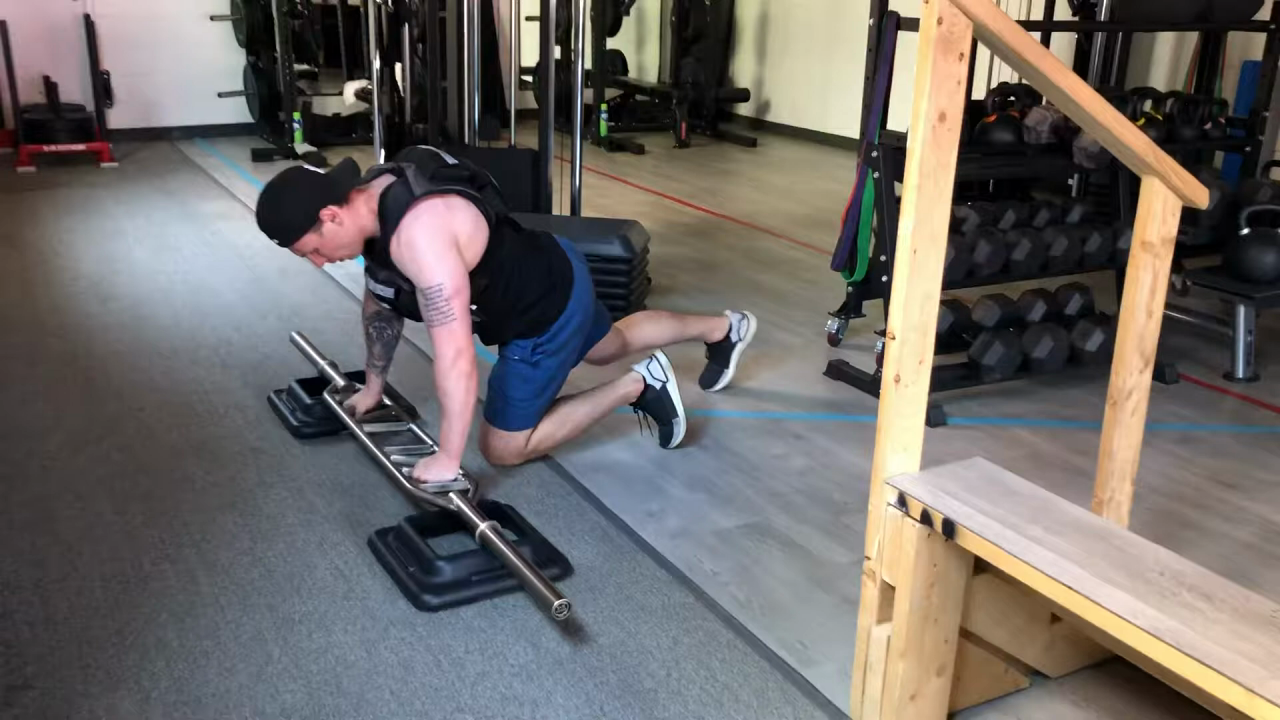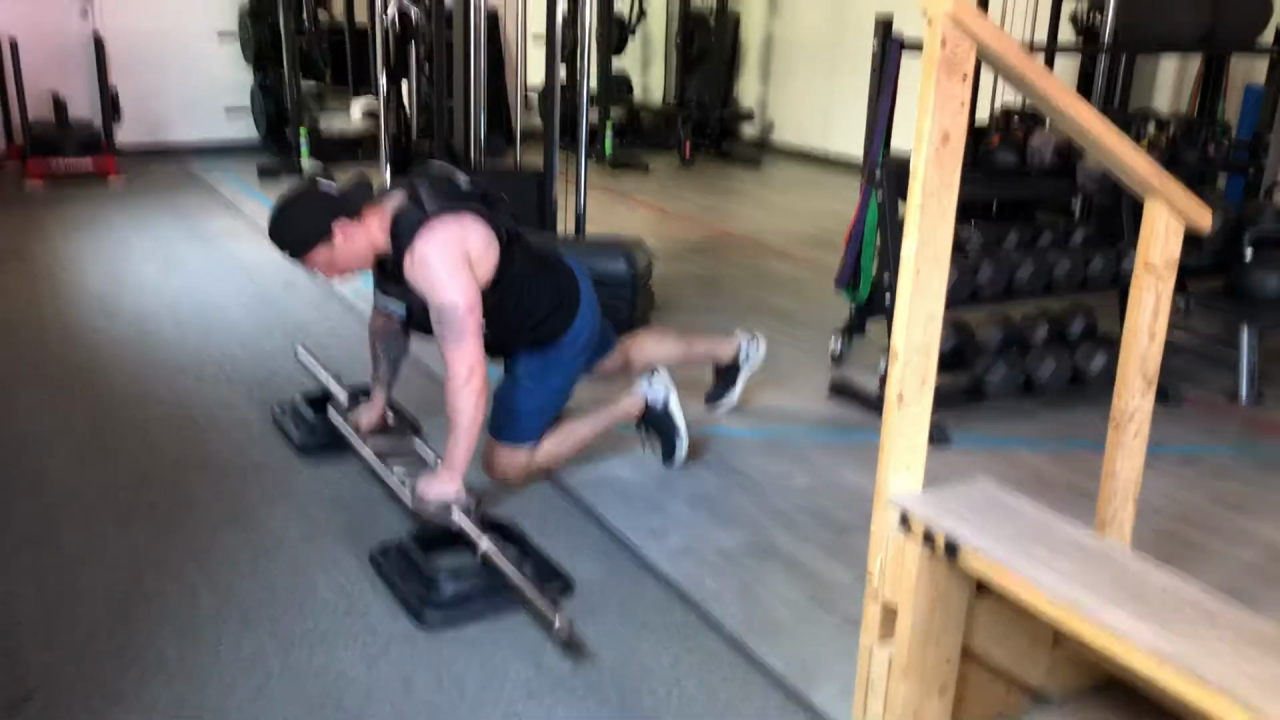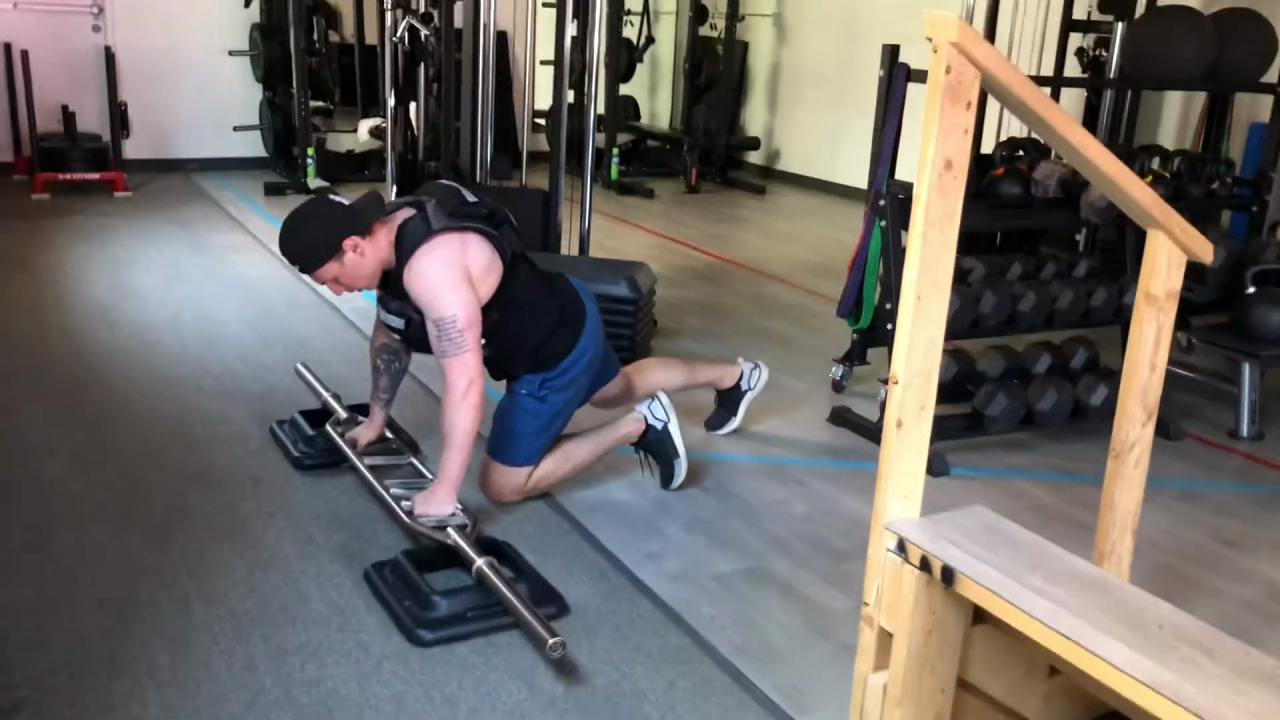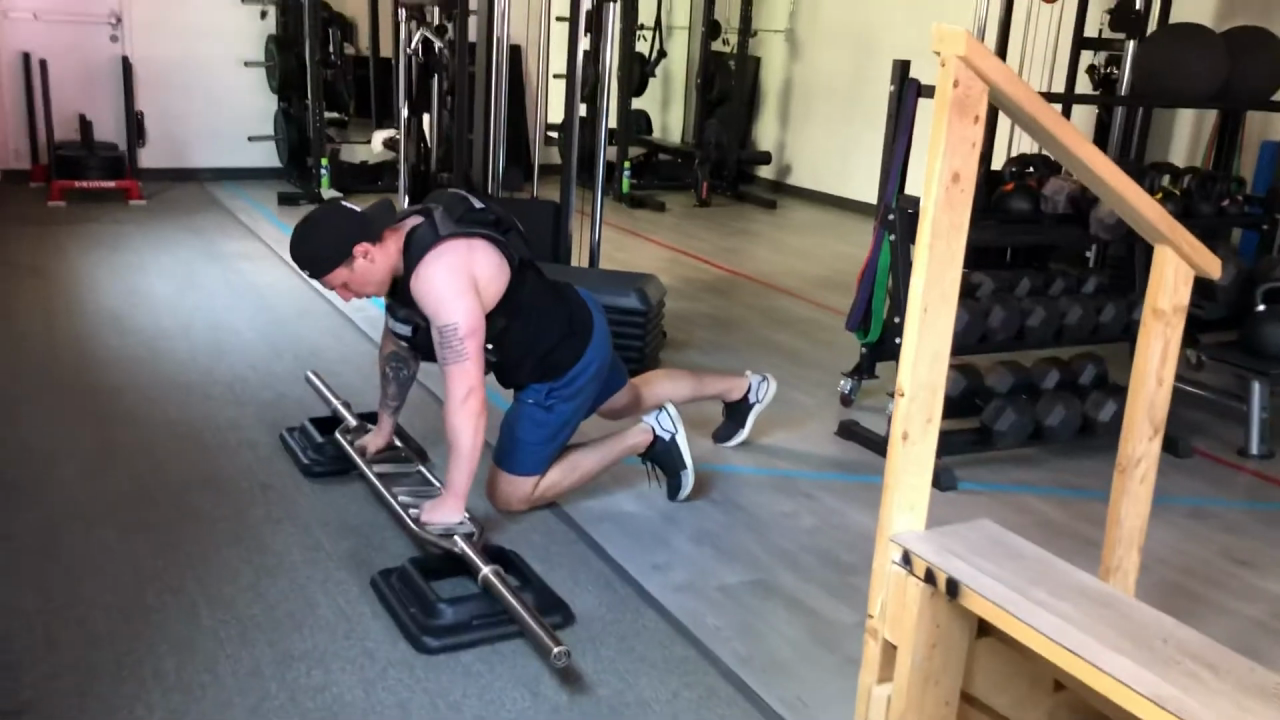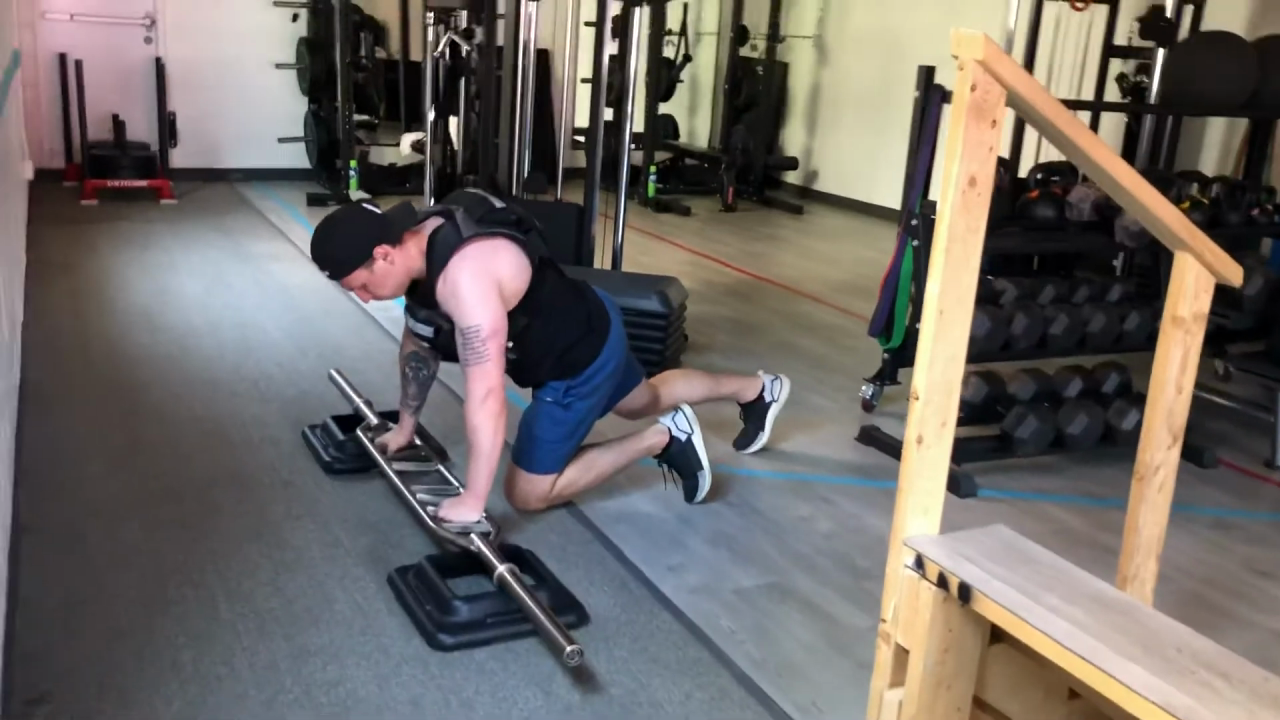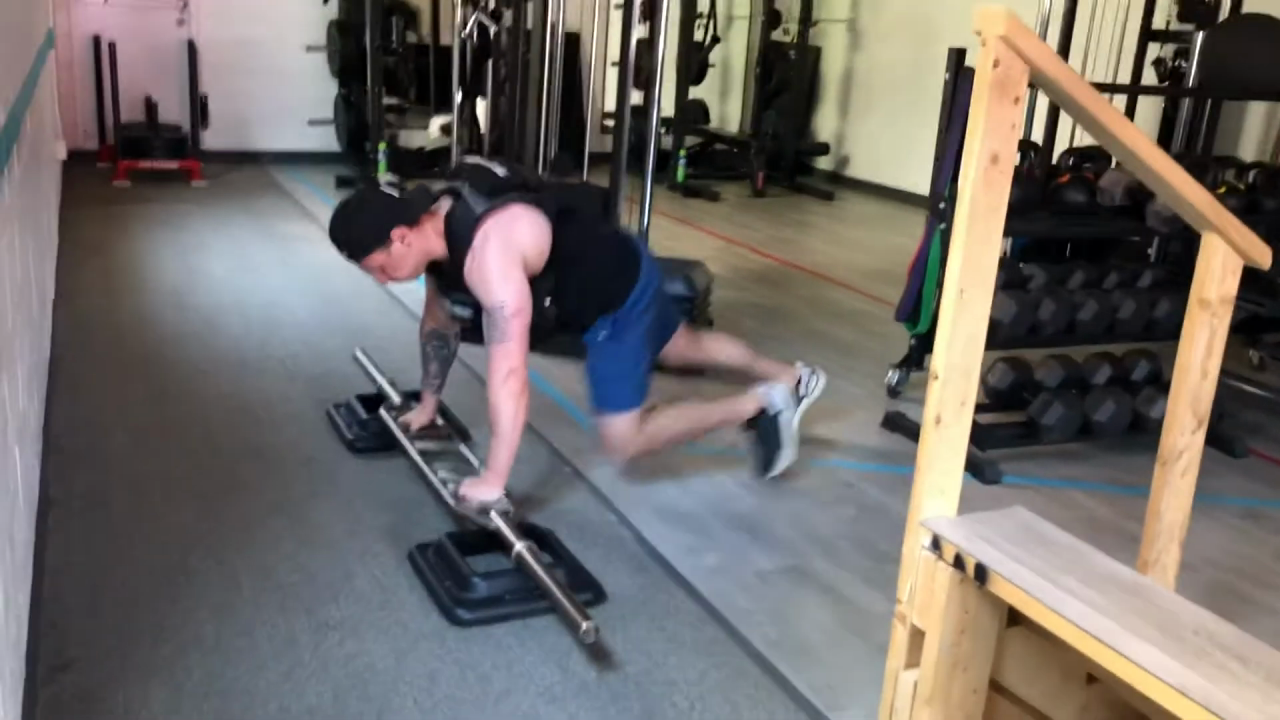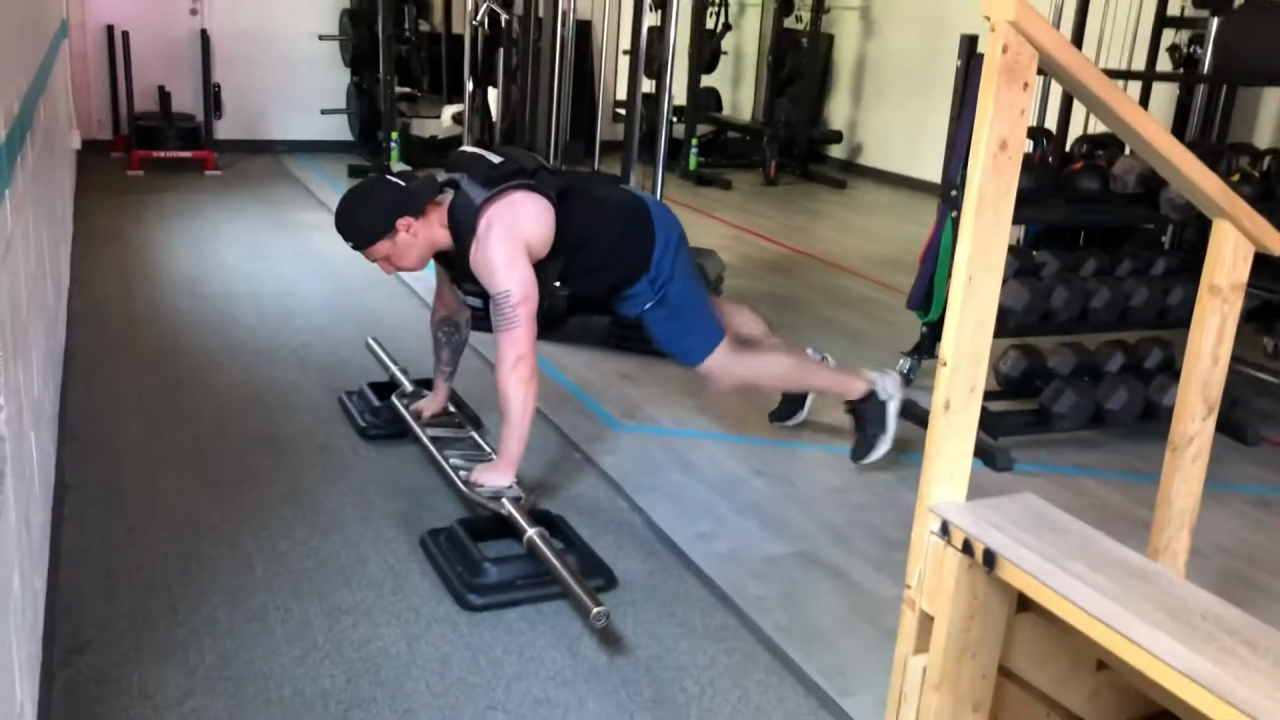
dt=0.2s
person 1, frame 1
left shoulder: (416, 231)
right shoulder: (372, 199)
left elbow: (455, 353)
right elbow: (381, 298)
left wrist: (447, 460)
right wrist: (373, 386)
left hip: (548, 308)
right hip: (550, 276)
left knee: (503, 448)
right knee: (611, 345)
left ankle: (638, 386)
right ankle: (724, 329)
person 1, frame 2
left shoulder: (429, 250)
right shoulder: (382, 218)
left elbow: (467, 369)
right elbow: (389, 314)
left wrist: (450, 476)
right wrist: (378, 402)
left hip: (554, 326)
right hip: (556, 295)
left knee: (506, 463)
right knee: (616, 359)
left ankle: (639, 403)
right ankle: (732, 350)
person 1, frame 3
left shoulder: (430, 264)
right shoulder: (392, 233)
left elbow: (466, 384)
right elbow: (391, 332)
left wrist: (443, 492)
right wrist: (376, 417)
left hip: (557, 348)
right hip: (561, 319)
left knee: (503, 485)
right knee: (618, 389)
left ankle: (639, 427)
right ankle: (734, 375)
person 1, frame 4
left shoulder: (437, 272)
right shoulder: (400, 242)
left elbow: (466, 392)
right elbow: (399, 340)
left wrist: (452, 502)
right wrist: (384, 427)
left hip: (565, 356)
right hip: (568, 329)
left knee: (510, 495)
right knee: (626, 401)
left ankle: (647, 438)
right ankle: (743, 388)
person 1, frame 5
left shoulder: (463, 274)
right shoulder: (419, 246)
left elbow: (487, 394)
right elbow: (418, 342)
left wrist: (472, 502)
right wrist: (406, 424)
left hip: (580, 354)
right hip: (583, 332)
left knee: (528, 494)
right knee: (642, 402)
left ankle: (665, 439)
right ankle: (757, 389)
person 1, frame 6
left shoulder: (486, 250)
right shoulder: (436, 226)
left elbow: (509, 373)
right elbow: (439, 321)
left wrist: (493, 481)
right wrist: (428, 404)
left hip: (619, 290)
right hip: (609, 276)
left knee: (624, 442)
right knee: (683, 347)
left ankle: (759, 404)
right ankle: (788, 375)
person 1, frame 7
left shoulder: (491, 237)
right shoulder: (443, 215)
left elbow: (517, 362)
right elbow: (450, 308)
left wrist: (505, 467)
right wrist: (440, 391)
left hip: (644, 249)
right hip: (619, 237)
left knee: (720, 369)
right knee: (711, 316)
left ankle: (866, 391)
right ankle: (805, 367)
